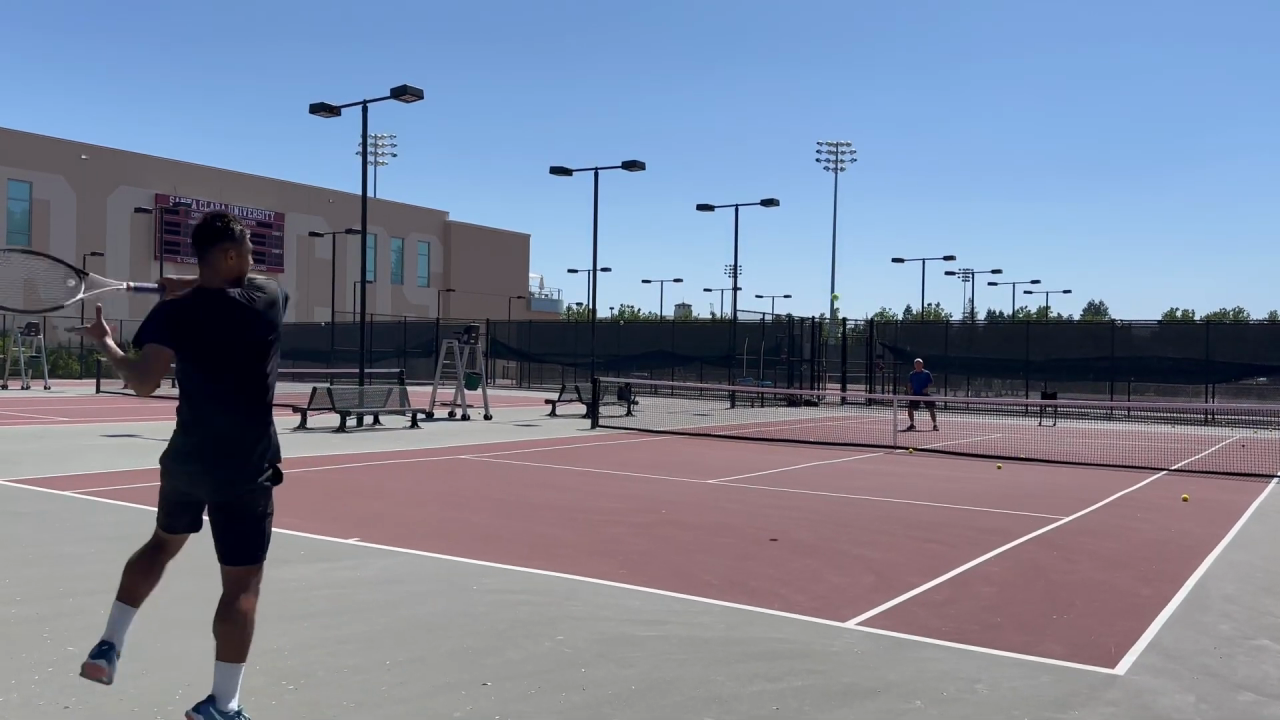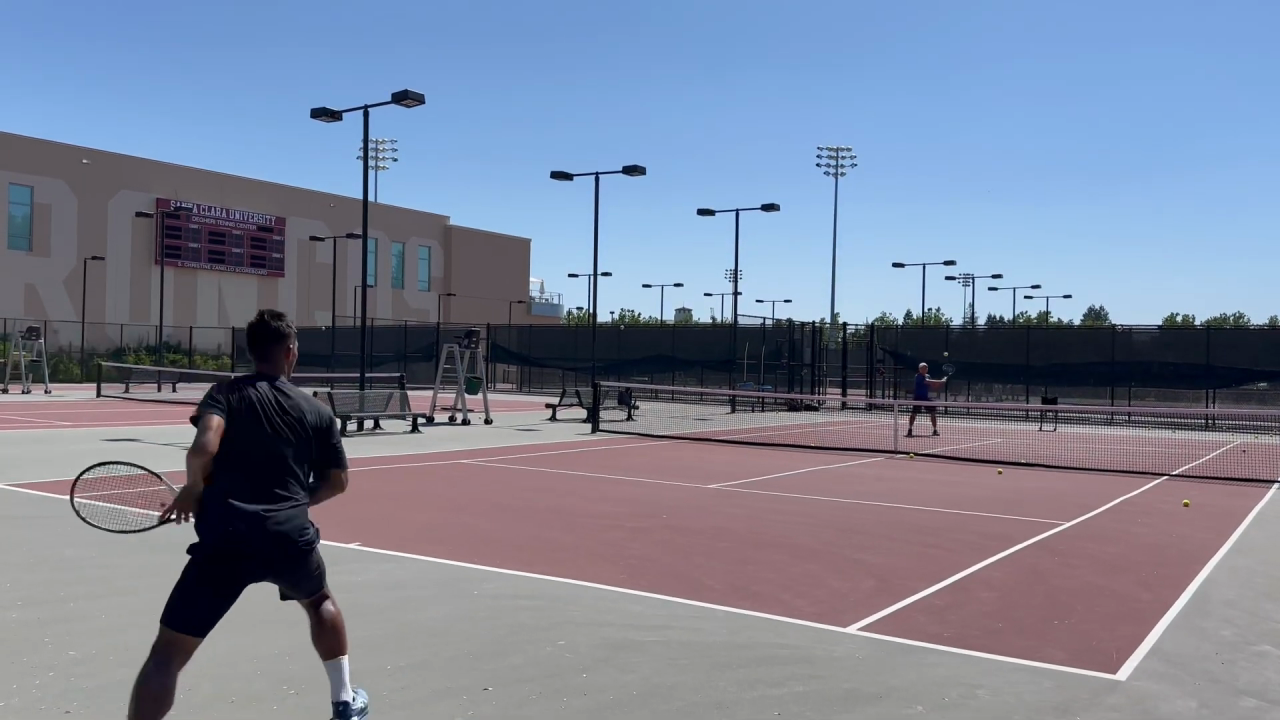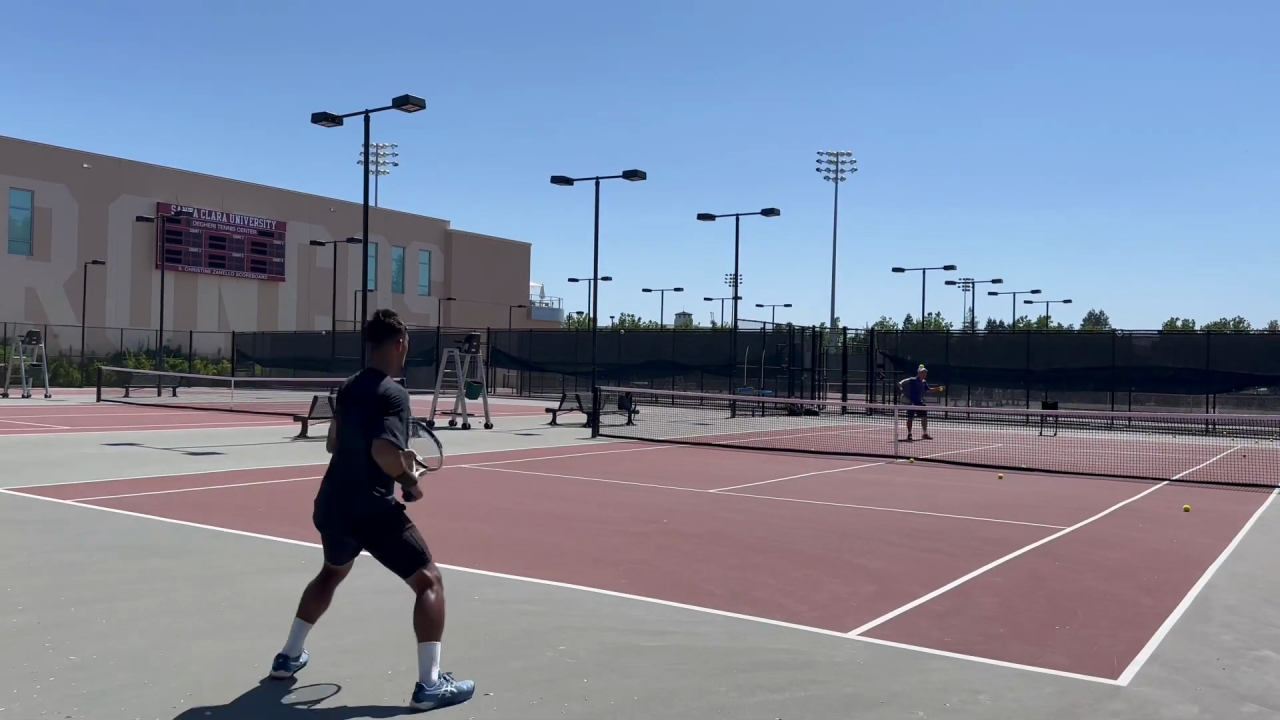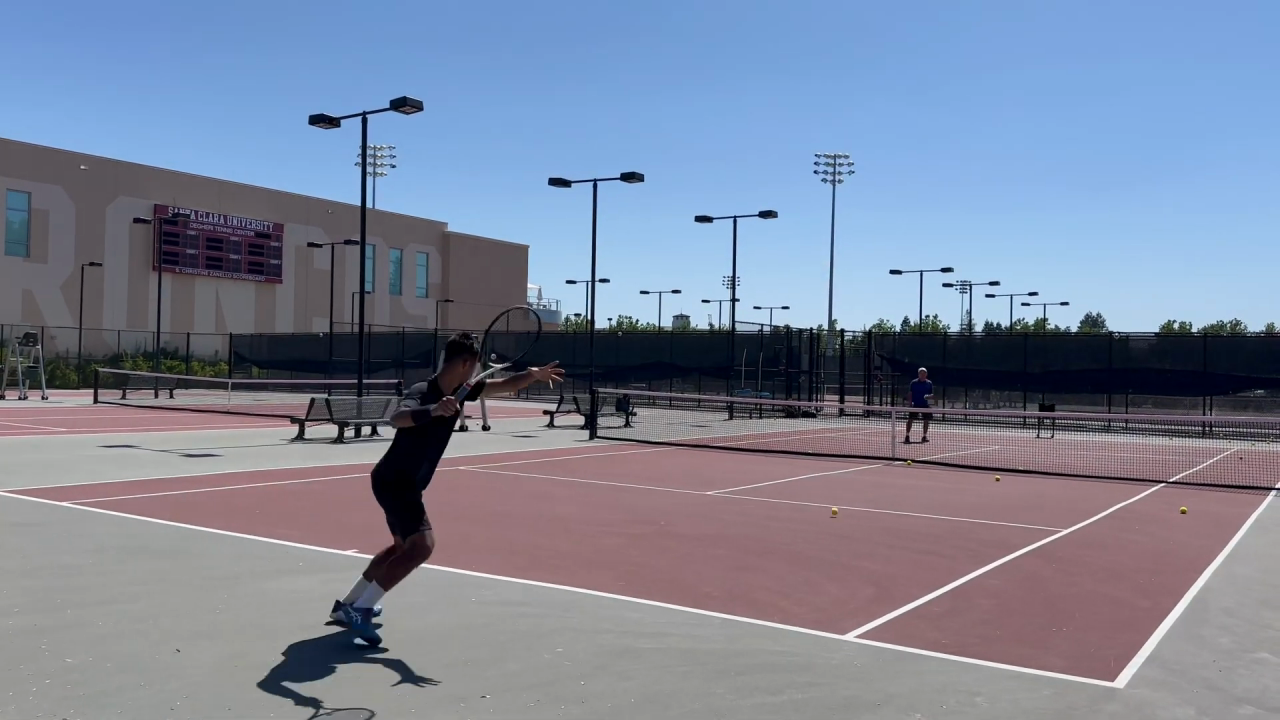
dt=0.5s
person 1, frame 1
left shoulder: (174, 311)
right shoulder: (266, 298)
left elbow: (144, 381)
left wrist: (105, 345)
right wrist: (182, 284)
left hip: (186, 459)
right hip: (244, 469)
left knee: (162, 545)
right knee: (241, 585)
left ankle: (107, 649)
person 1, frame 2
left shoulder: (227, 393)
right shoulder: (316, 410)
left elbow: (204, 451)
right elbow: (338, 481)
left wrist: (191, 492)
left hip: (224, 538)
right hip: (291, 538)
left knee: (167, 654)
right knee: (319, 599)
person 1, frame 3
left shoulder: (350, 388)
right shoulder: (393, 394)
right elbow: (384, 450)
right wrist: (409, 481)
left hip: (331, 504)
right hip: (371, 509)
left knee: (333, 573)
right knee: (428, 582)
left ankle: (289, 656)
right ankle: (431, 683)
person 1, frame 4
left shoulder: (457, 388)
right shoulder: (420, 393)
left elbow: (502, 385)
right elbow: (400, 418)
left wrist: (531, 374)
right wrist: (434, 411)
left hip: (409, 480)
right hip: (393, 481)
left knee: (407, 544)
right knee: (421, 546)
left ankle: (354, 601)
right ankle: (357, 609)
